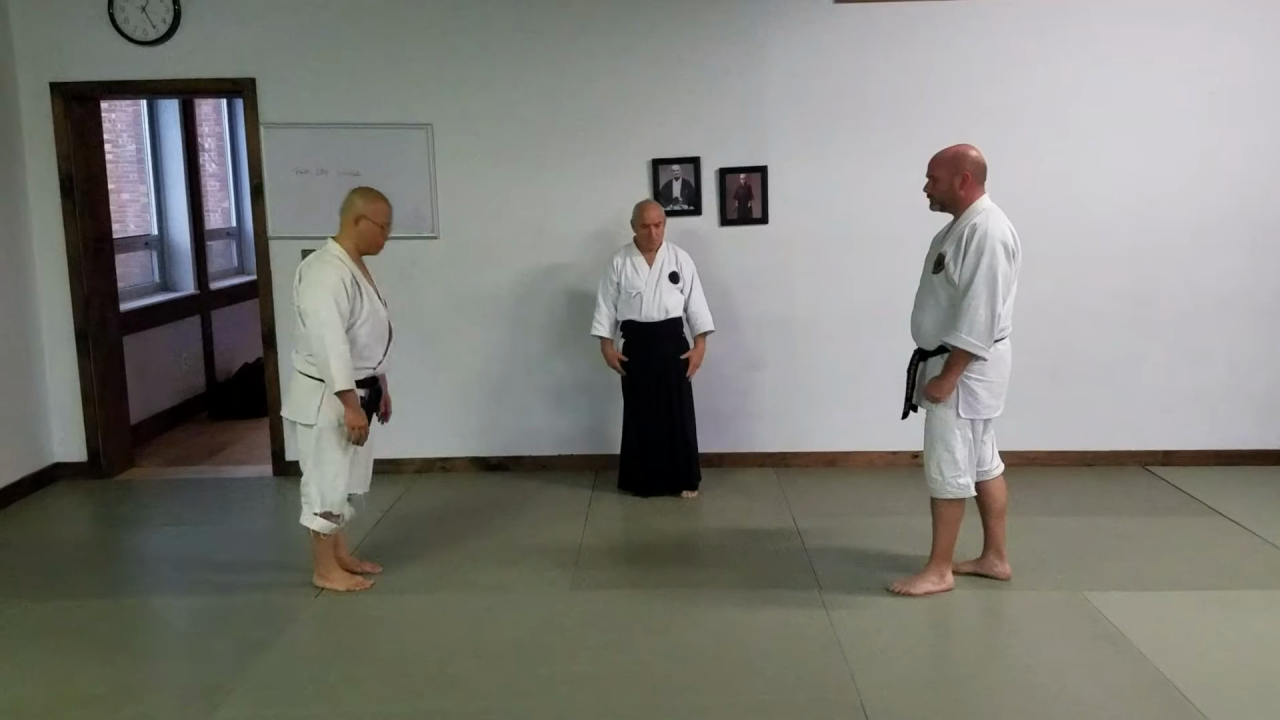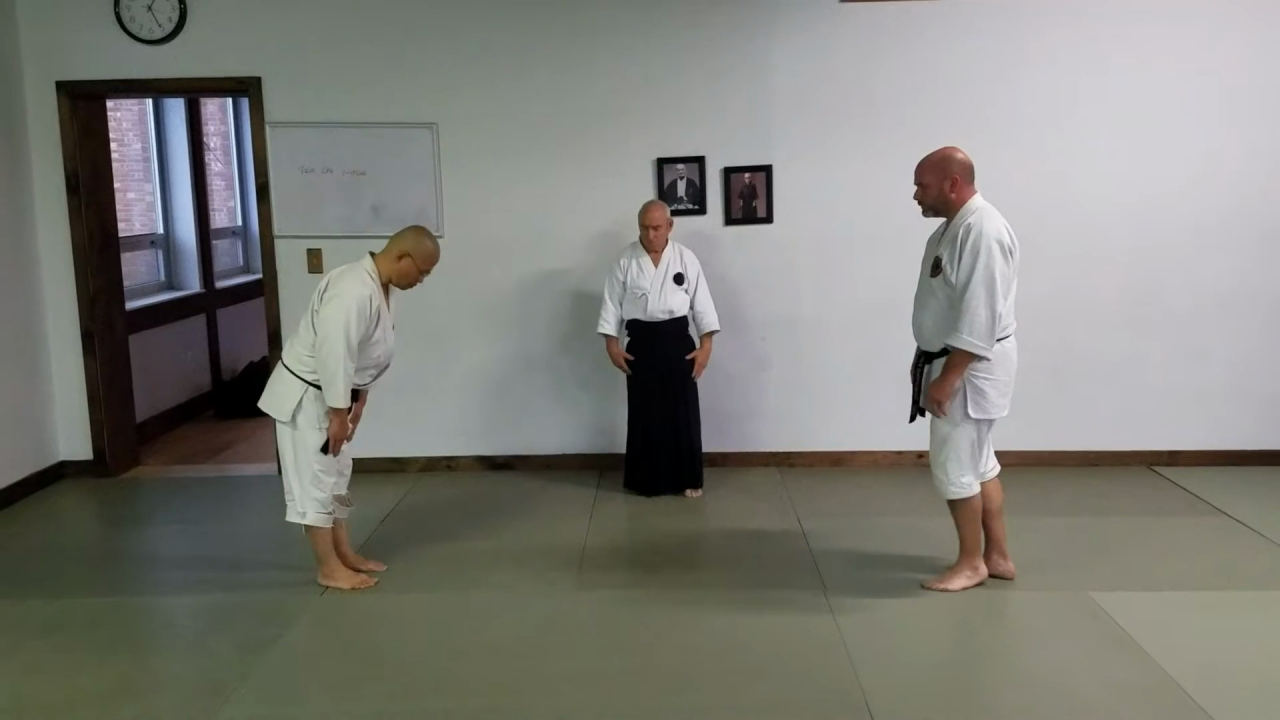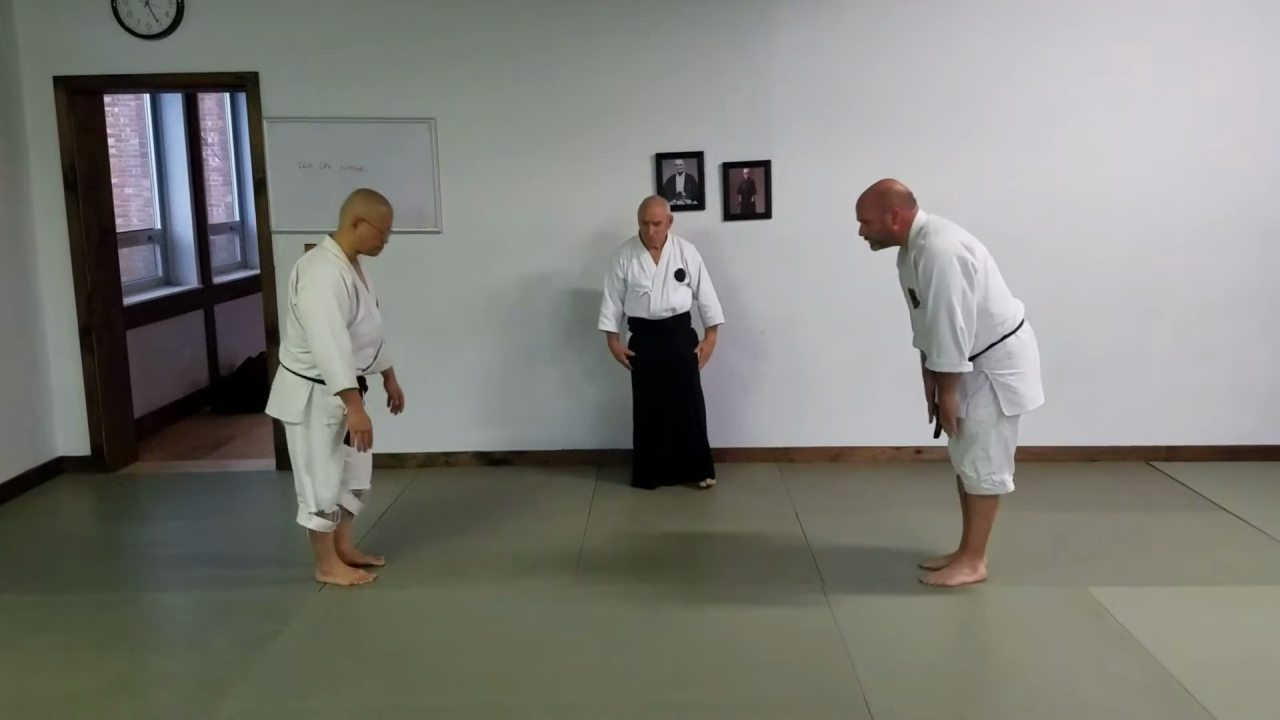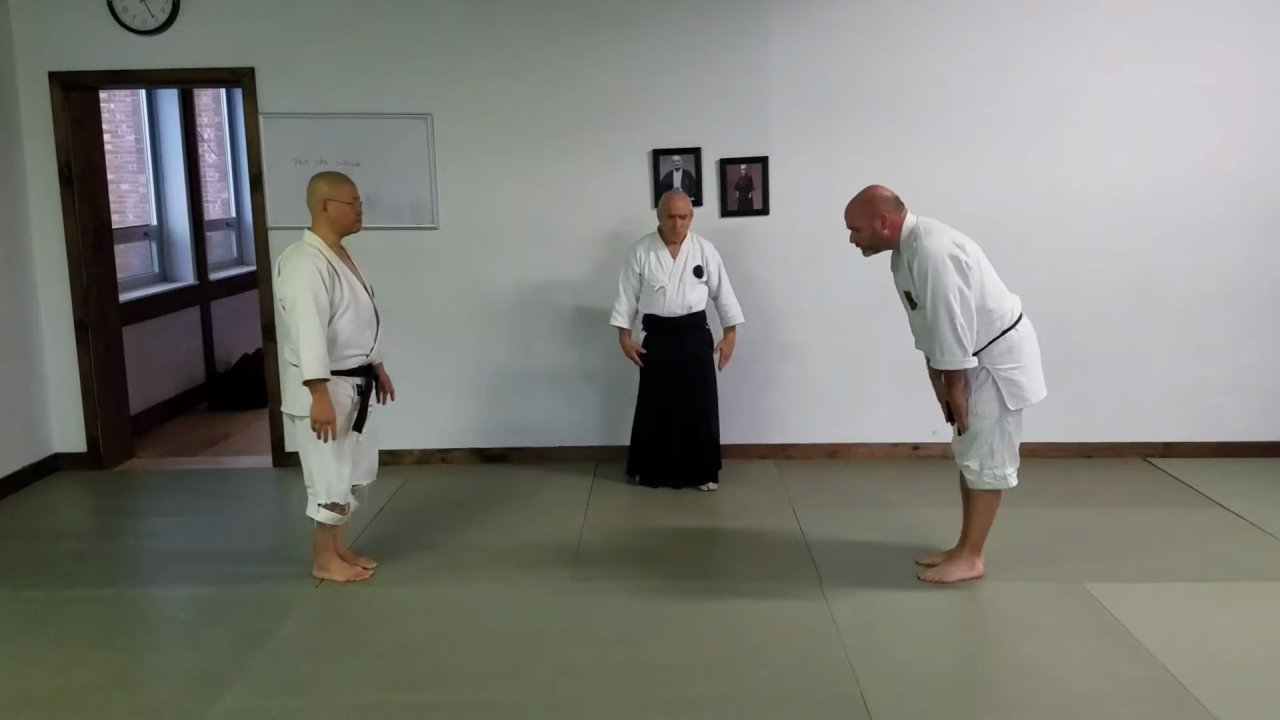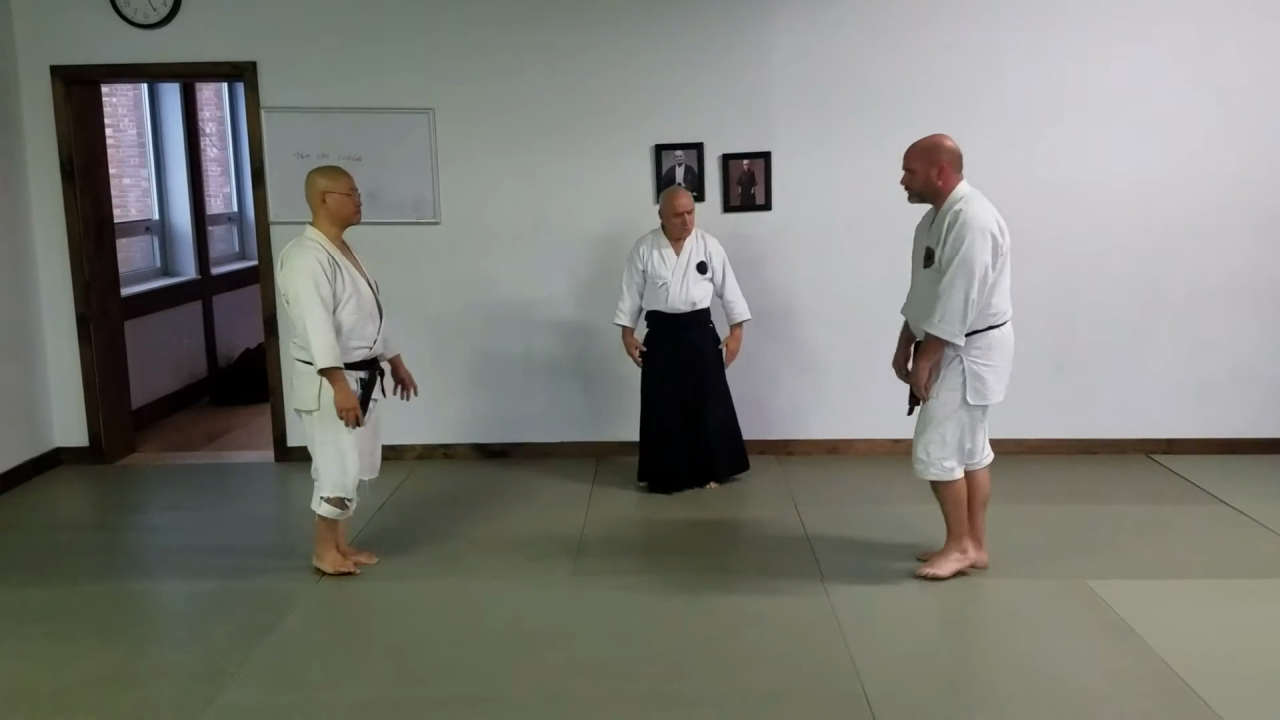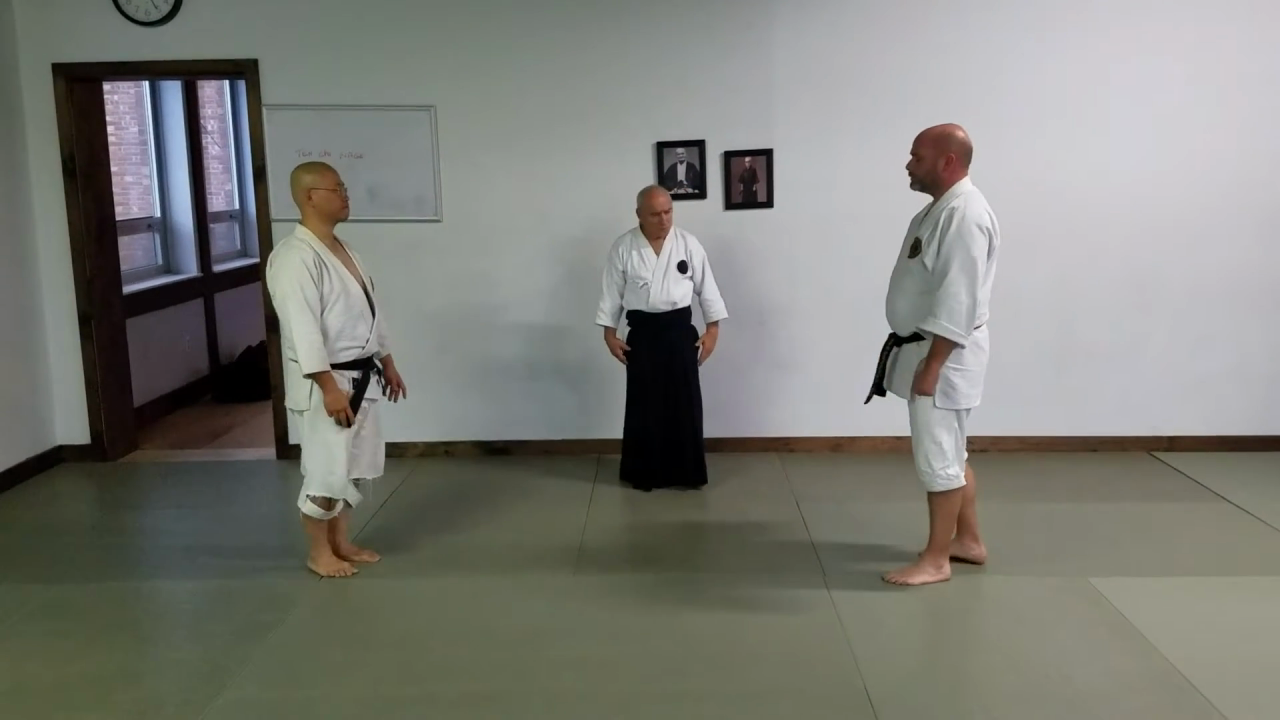
dt=0.5s
person 1, frame 1
left shoulder: (986, 231)
right shoulder: (965, 225)
left elbow: (979, 318)
left wrist: (947, 376)
right wrist: (942, 370)
left hip: (964, 368)
right hip: (953, 363)
left knee: (947, 466)
right knee: (982, 461)
left ankle: (939, 569)
right ankle: (995, 557)
person 1, frame 2
left shoulder: (982, 231)
right shoulder: (954, 227)
left elbow: (980, 316)
left wrist: (948, 377)
right wrist: (925, 361)
left hip: (973, 368)
right hip: (952, 363)
left knee: (955, 467)
right knee: (977, 461)
left ankle: (971, 564)
right ankle: (997, 557)
person 1, frame 3
left shoulder: (938, 249)
right shoulder: (914, 246)
left elbow: (952, 328)
right elbow: (929, 324)
left wrist: (947, 394)
right wrist: (930, 381)
left hip: (997, 361)
right hip: (977, 361)
left knee: (983, 462)
right knee: (968, 458)
left ankle: (973, 561)
right ankle: (967, 551)
person 1, frame 4
left shoulder: (931, 250)
right shoulder: (907, 248)
left elbow: (951, 326)
right elbow: (929, 325)
left wrist: (956, 388)
right wrist: (938, 381)
left hip: (998, 357)
right hip: (979, 356)
left knee: (987, 458)
right knee: (970, 454)
left ankle: (971, 557)
right ankle: (965, 547)
person 1, frame 5
left shoulder: (970, 219)
right shoulder: (938, 214)
left elbow: (956, 302)
right elbow: (922, 291)
left wrist: (925, 360)
right wrist: (904, 346)
left hip: (970, 352)
right hip: (955, 350)
left knee: (934, 451)
right knee: (968, 449)
left ankle: (959, 545)
right ankle: (973, 545)
person 1, frame 6
left shoulder: (965, 215)
right shoulder: (942, 208)
left elbow: (958, 302)
left wrist: (933, 367)
right wrist: (924, 359)
left hip: (943, 353)
right hip: (927, 348)
left knee: (938, 457)
right knee: (948, 451)
left ankle: (936, 560)
right ankle: (969, 540)
person 2, frame 1
left shoulder: (355, 266)
right shoulder: (324, 272)
left elbow: (371, 335)
right elbow: (330, 343)
left wrist: (380, 386)
right wrist: (350, 404)
left hip: (355, 392)
right hip: (325, 397)
left knee: (346, 479)
right knee: (326, 481)
left ankle: (340, 555)
right ankle: (324, 569)
person 2, frame 2
left shoulder: (379, 287)
right shoulder: (354, 290)
left elbow: (366, 355)
right elbow: (335, 356)
left wrist: (357, 402)
right wrist: (338, 414)
left hip: (328, 394)
right hip: (305, 396)
left knee: (335, 476)
right knee: (313, 480)
left ankle: (345, 554)
right ankle: (329, 568)
person 2, frame 3
left shoulder: (350, 265)
right shoulder: (322, 273)
left elbow: (367, 331)
right elbow: (330, 344)
left wrist: (389, 378)
right wrist: (355, 406)
left hip: (338, 390)
right hip: (313, 394)
left knee: (354, 472)
right knee: (323, 479)
left ankle: (344, 548)
right ankle: (327, 564)
person 2, frame 4
left shoulder: (338, 255)
right shoulder: (305, 263)
right elbow: (308, 334)
left wrist: (378, 367)
right wrist: (320, 396)
left hip: (353, 383)
right hip: (325, 387)
left knee: (353, 470)
right knee: (330, 474)
left ankle: (338, 549)
right ankle: (325, 560)
person 2, frame 5
left shoulder: (342, 250)
right shoulder: (307, 256)
left elbow: (368, 315)
right elbow: (316, 327)
left wrist: (395, 362)
right wrist: (339, 386)
left hip: (361, 376)
right hip: (330, 381)
left knee: (356, 466)
right knee: (338, 468)
left ankle: (339, 543)
right ankle: (323, 550)
person 2, frame 6
left shoulder: (341, 249)
right shoulder: (295, 257)
left elbow: (367, 310)
right elbow: (303, 329)
left wrist: (387, 362)
right wrist: (329, 387)
left hip: (360, 376)
right hip: (323, 382)
left knee: (357, 465)
right knee: (325, 469)
left ankle: (340, 540)
right ankle: (319, 552)
person 3, frame 1
left shoulder: (679, 258)
right shoulder: (620, 261)
left elbow: (695, 302)
right elbow: (607, 305)
left wrist: (700, 344)
right wrist: (607, 346)
left hip: (672, 342)
right hip: (636, 345)
left knee: (678, 413)
right knee: (639, 415)
left ankle: (684, 479)
right ankle: (641, 480)
person 3, frame 2
left shoulder: (685, 257)
right shoulder: (625, 259)
left elbow: (701, 301)
right elbow: (612, 302)
left wrist: (705, 344)
right wrist: (612, 344)
left hip: (677, 341)
right hip: (641, 343)
left knee: (683, 411)
right knee: (643, 414)
left ankle: (687, 478)
right ankle: (646, 480)
person 3, frame 3
left shoulder: (685, 252)
right shoulder: (625, 256)
left elbow: (704, 293)
right elbow: (613, 299)
left wrist: (710, 335)
right wrist: (613, 340)
left hip: (680, 335)
right hip: (644, 339)
left knee: (688, 404)
right knee: (649, 408)
left ankle: (697, 469)
right ankle: (650, 473)
person 3, frame 4
left shoulder: (704, 249)
right shoulder: (641, 251)
left elbow: (722, 293)
right elbow: (628, 294)
left wrist: (730, 334)
right wrist: (624, 335)
left hip: (695, 335)
right hip: (657, 336)
left knee: (700, 406)
right knee: (654, 406)
left ankle: (702, 472)
right ankle: (650, 470)
person 3, frame 5
left shoulder: (708, 245)
right shoulder: (643, 248)
left elbow: (727, 288)
right elbow: (631, 292)
left wrist: (736, 331)
right wrist: (627, 333)
left hip: (699, 332)
right hip: (660, 334)
left knee: (707, 404)
right knee: (660, 408)
left ankle: (708, 470)
right ankle: (660, 474)
person 3, frame 6
left shoulder: (688, 244)
right shoulder: (623, 248)
left elbow: (706, 287)
right elbow: (612, 292)
left wrist: (712, 330)
right wrist: (610, 333)
left hip: (679, 331)
right hip: (642, 333)
left knee: (685, 403)
right knee: (644, 405)
left ankle: (687, 471)
right ankle: (646, 472)
